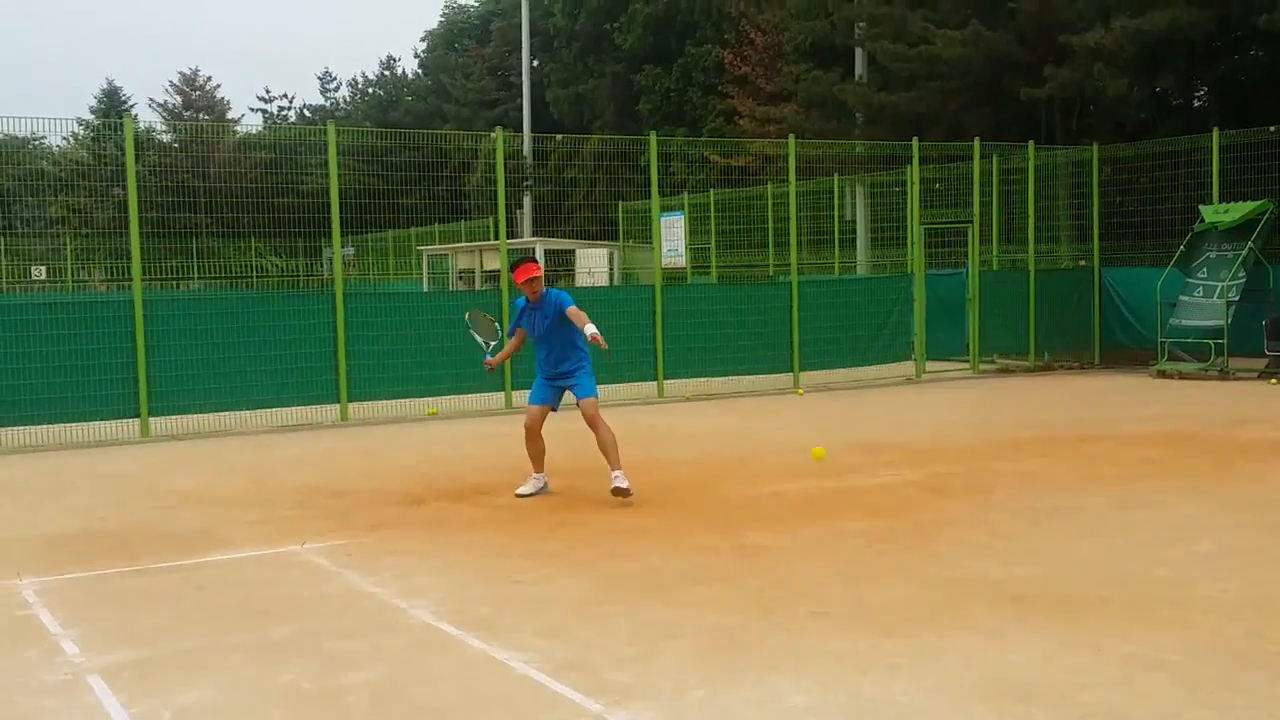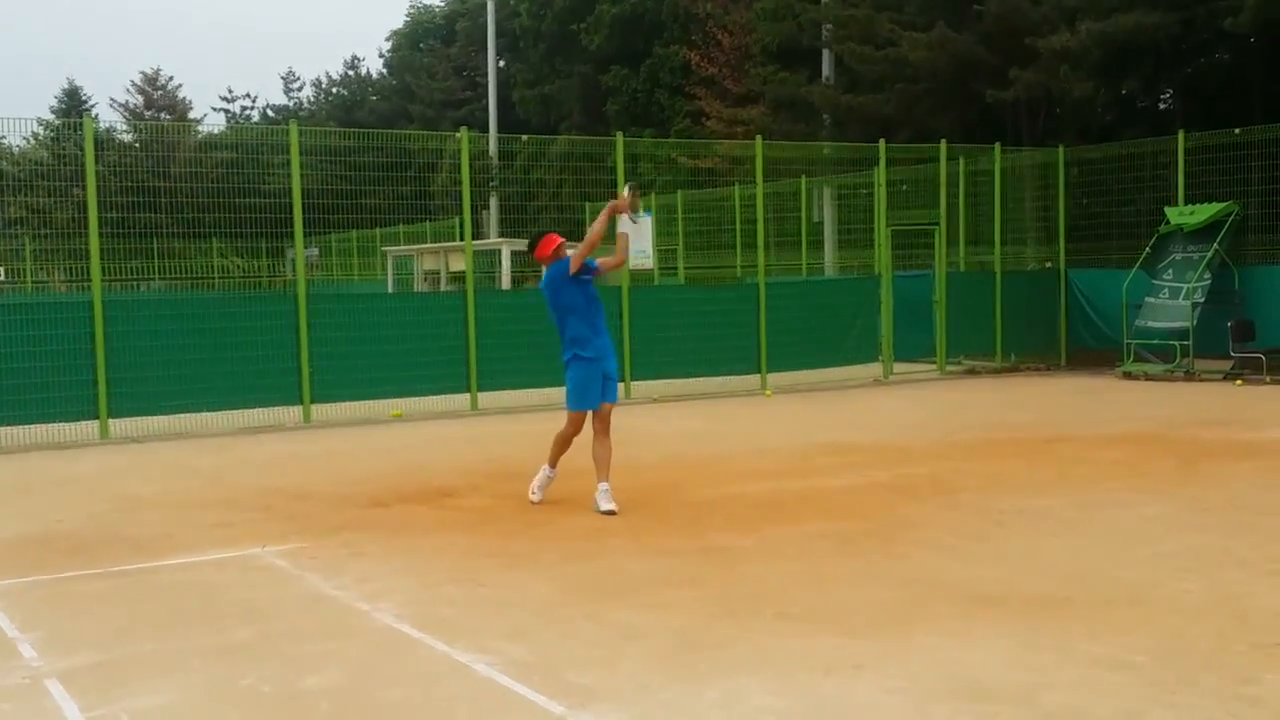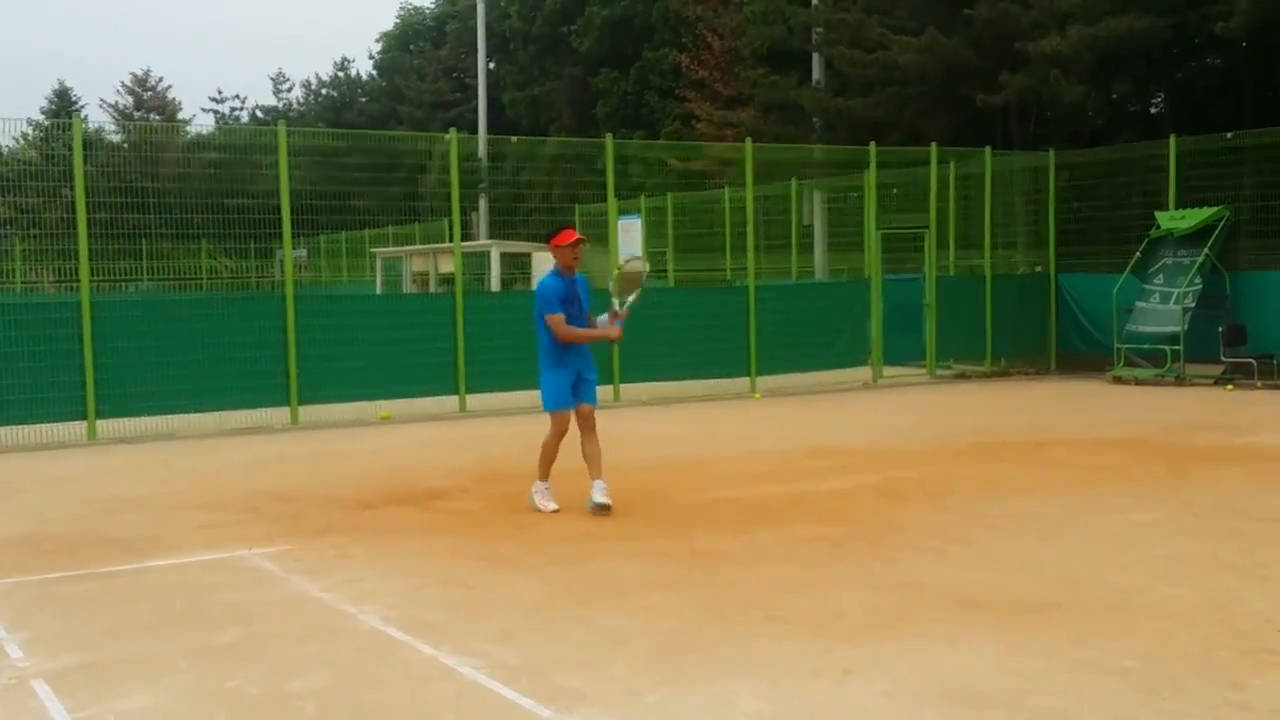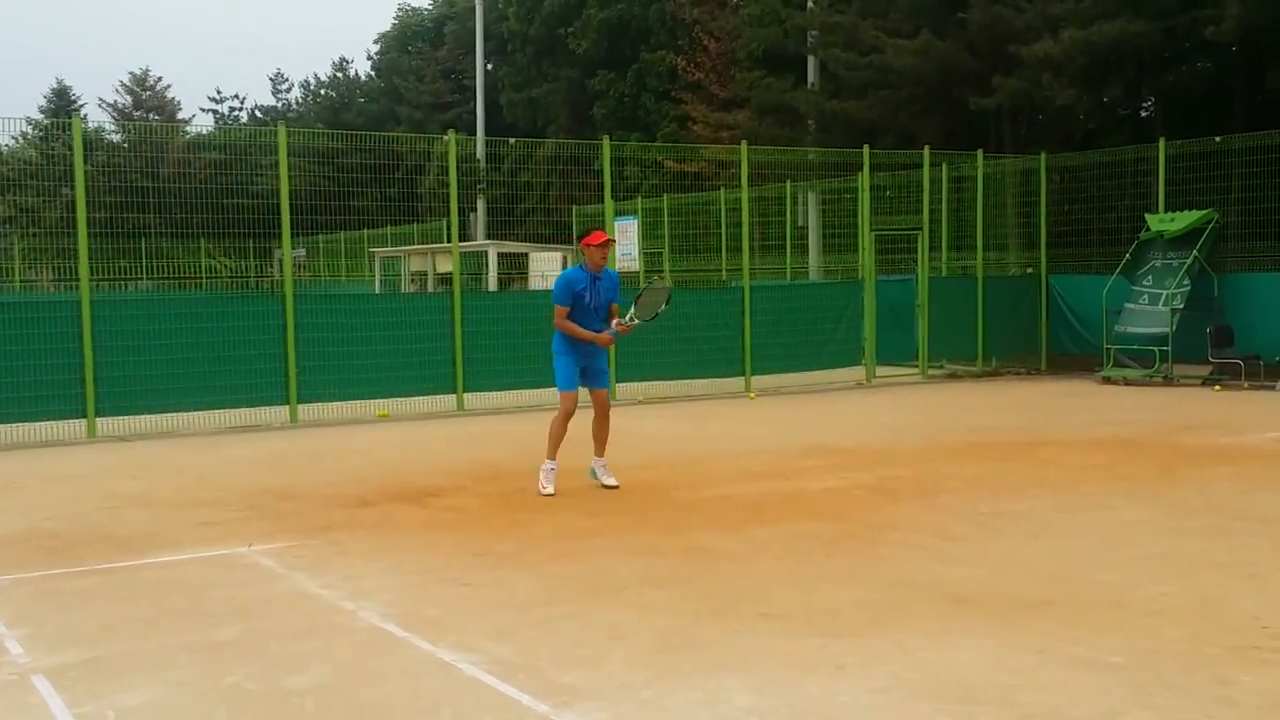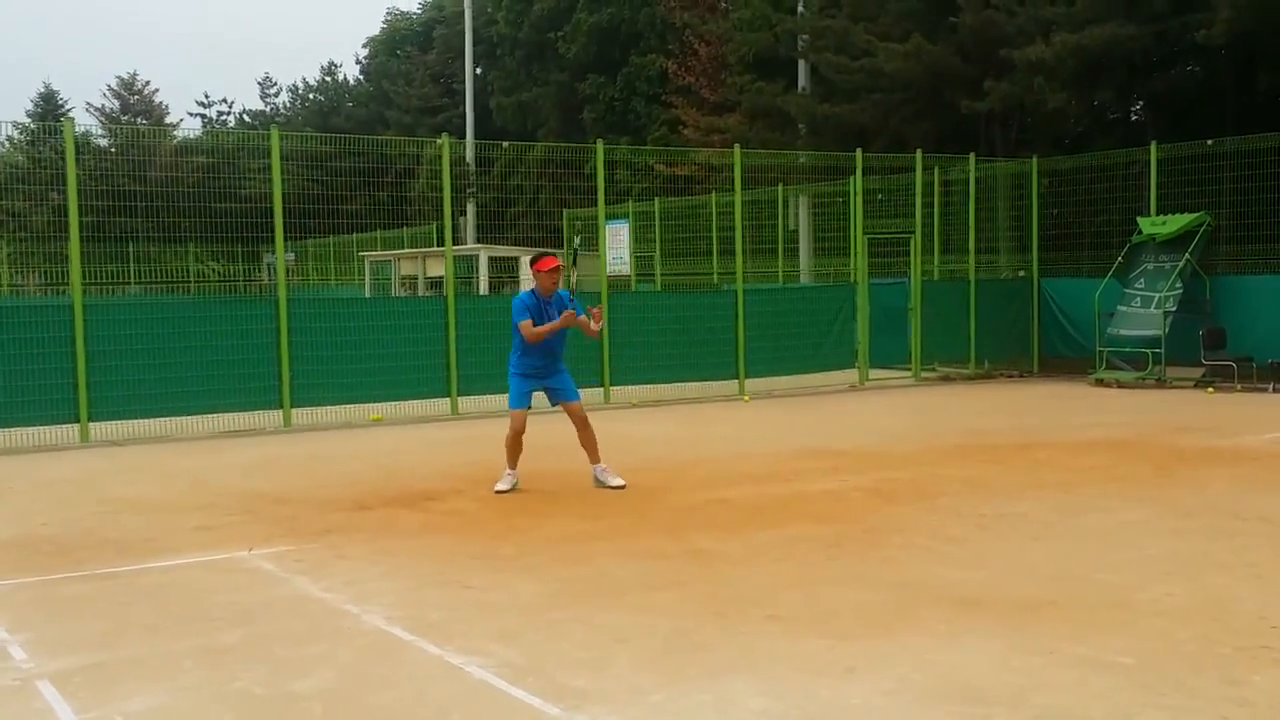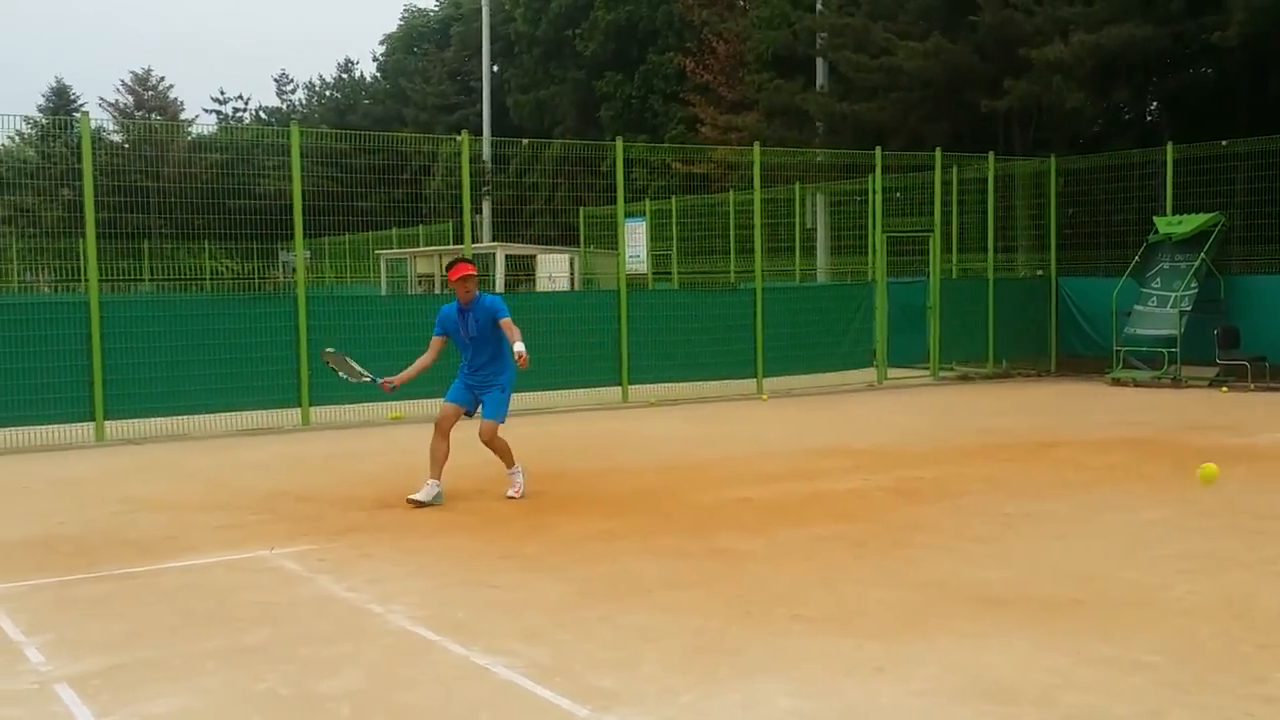
dt=0.7s
person 1, frame 1
left shoulder: (559, 298)
right shoulder: (520, 306)
left elbow: (576, 314)
right elbow: (518, 337)
left wrist: (590, 329)
right wrist: (496, 361)
left hip: (577, 369)
right hip: (547, 374)
left knee: (592, 416)
right knee: (530, 424)
left ankle: (618, 476)
right ankle: (538, 478)
person 1, frame 2
left shoulder: (580, 268)
right shoulder: (553, 278)
left elbow: (620, 256)
right elbow: (590, 242)
right wrist: (609, 209)
left hip: (605, 355)
right hip: (581, 358)
left knee: (603, 424)
right knee: (574, 427)
left ankle: (603, 490)
right ankle: (548, 472)
person 1, frame 3
left shoulder: (580, 281)
right shoulder: (548, 287)
right elbow: (561, 332)
left wrist: (607, 320)
right wrist: (603, 335)
left hip: (582, 363)
right hip: (555, 366)
left knee: (588, 423)
right knee: (560, 426)
left ankle: (598, 488)
right ankle: (540, 488)
person 1, frame 4
left shoulder: (611, 278)
right shoulder: (569, 279)
left elbow: (612, 314)
right elbow: (560, 322)
left wrist: (618, 325)
right wrist: (596, 337)
left hip: (596, 351)
right hip: (568, 351)
left knee: (603, 405)
right knee: (568, 407)
left ankle: (599, 464)
right ankle: (548, 468)
person 1, frame 5
left shoulder: (566, 299)
right shoulder: (521, 301)
left elbow: (589, 330)
right elbow: (529, 335)
left wrist: (595, 322)
right wrist: (560, 323)
left hip: (555, 370)
right hip: (523, 372)
left knee: (580, 417)
right knee: (517, 427)
left ankle: (600, 470)
right ankle: (511, 474)
person 1, frame 6
left shoulder: (493, 303)
right shoulder: (447, 314)
left elbow: (510, 328)
right elbow: (431, 354)
left wrist: (519, 347)
right wrist: (399, 379)
left hip: (498, 378)
right hip: (467, 378)
left knee: (488, 435)
right knee: (442, 422)
left ankle: (514, 471)
right ankle: (433, 487)
